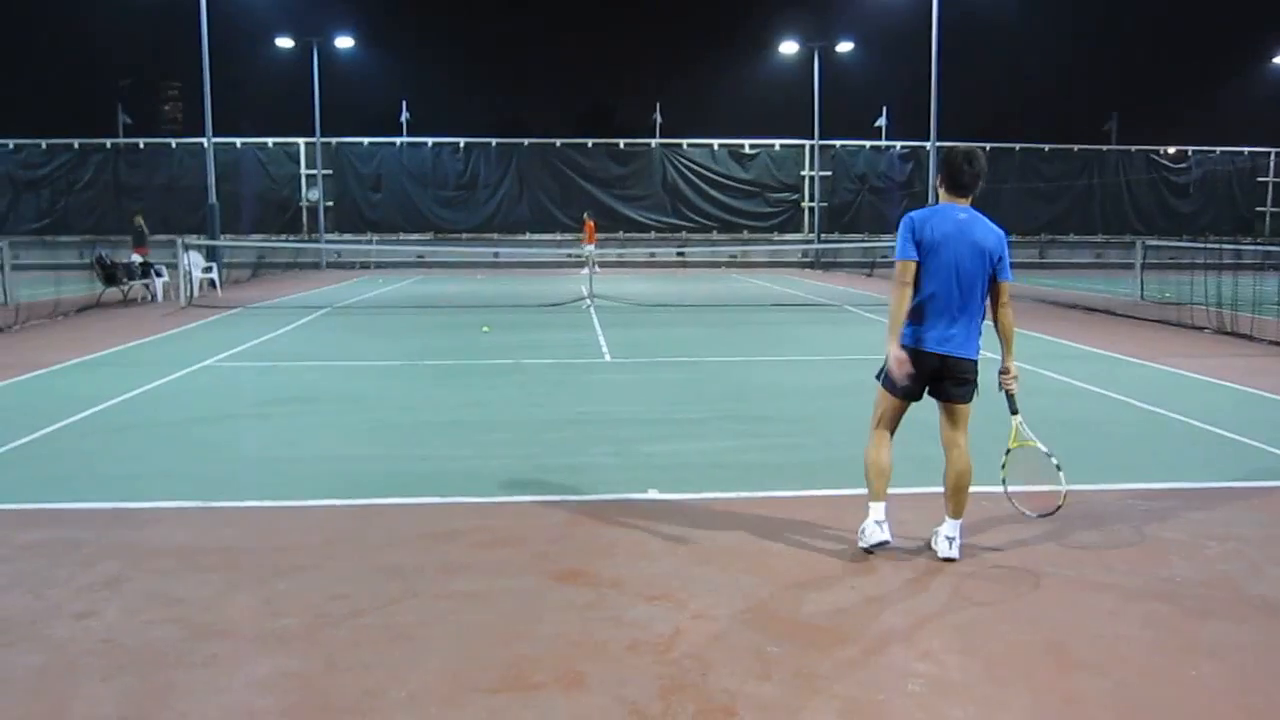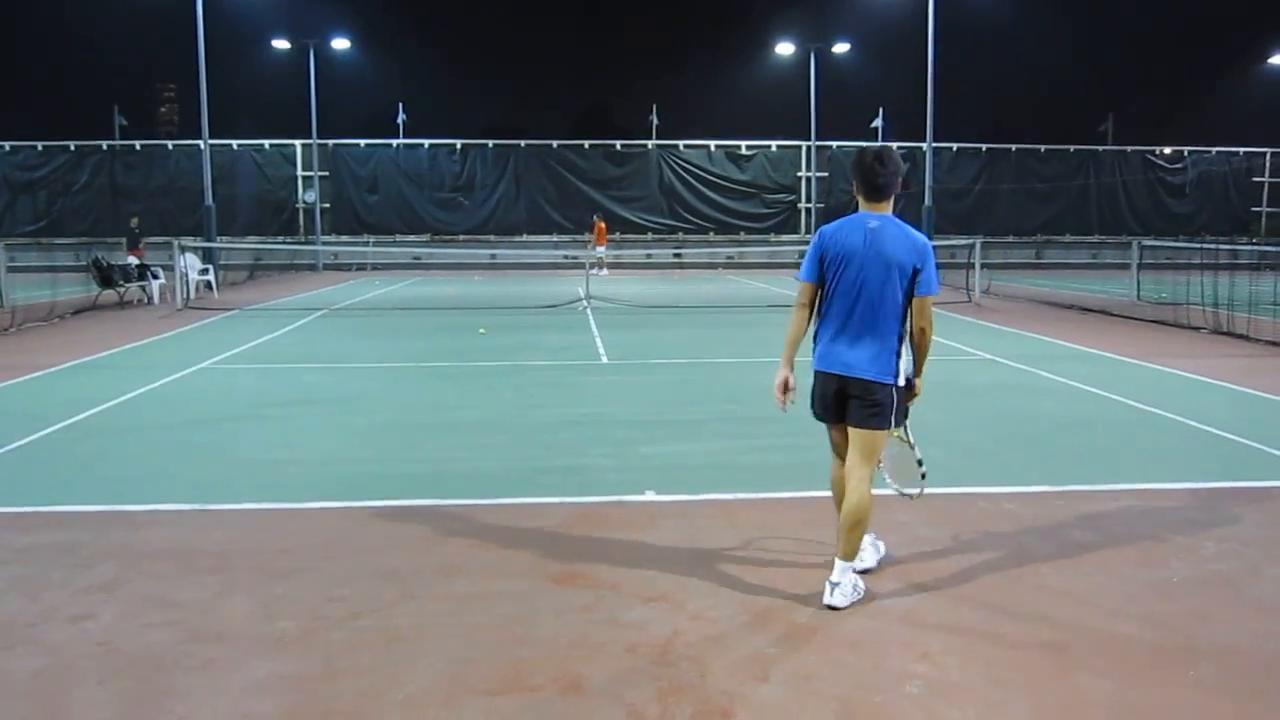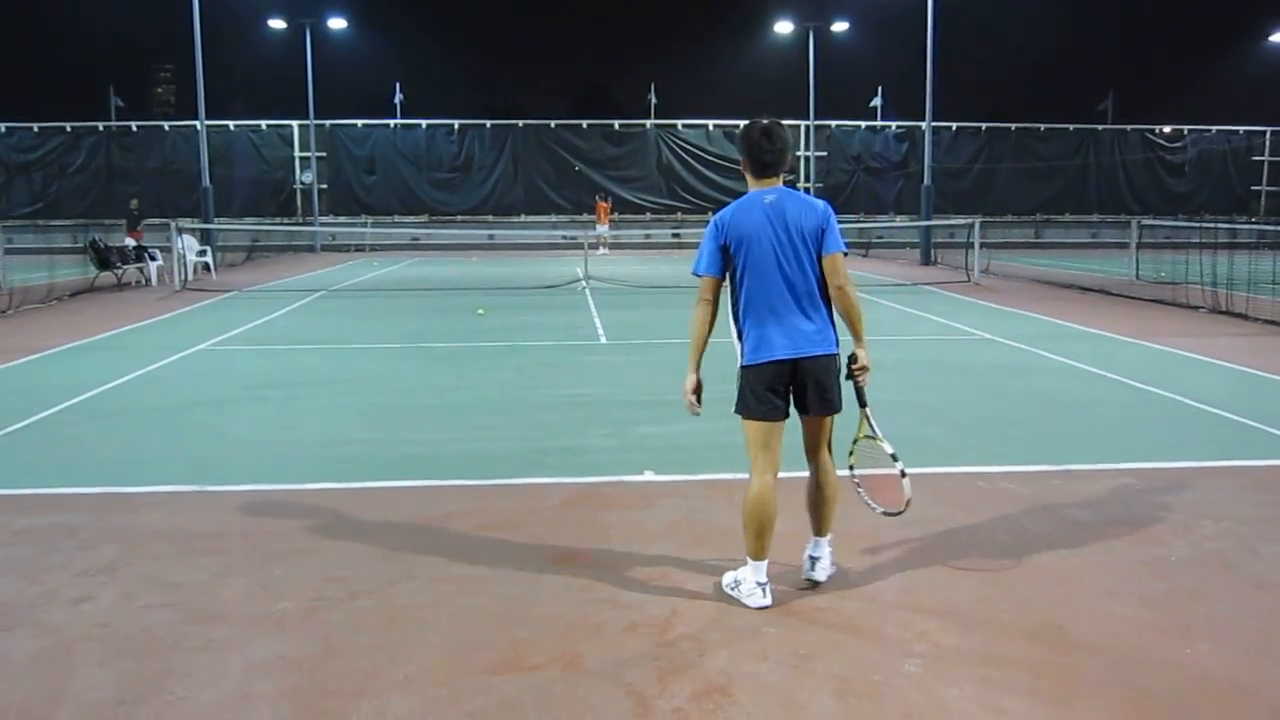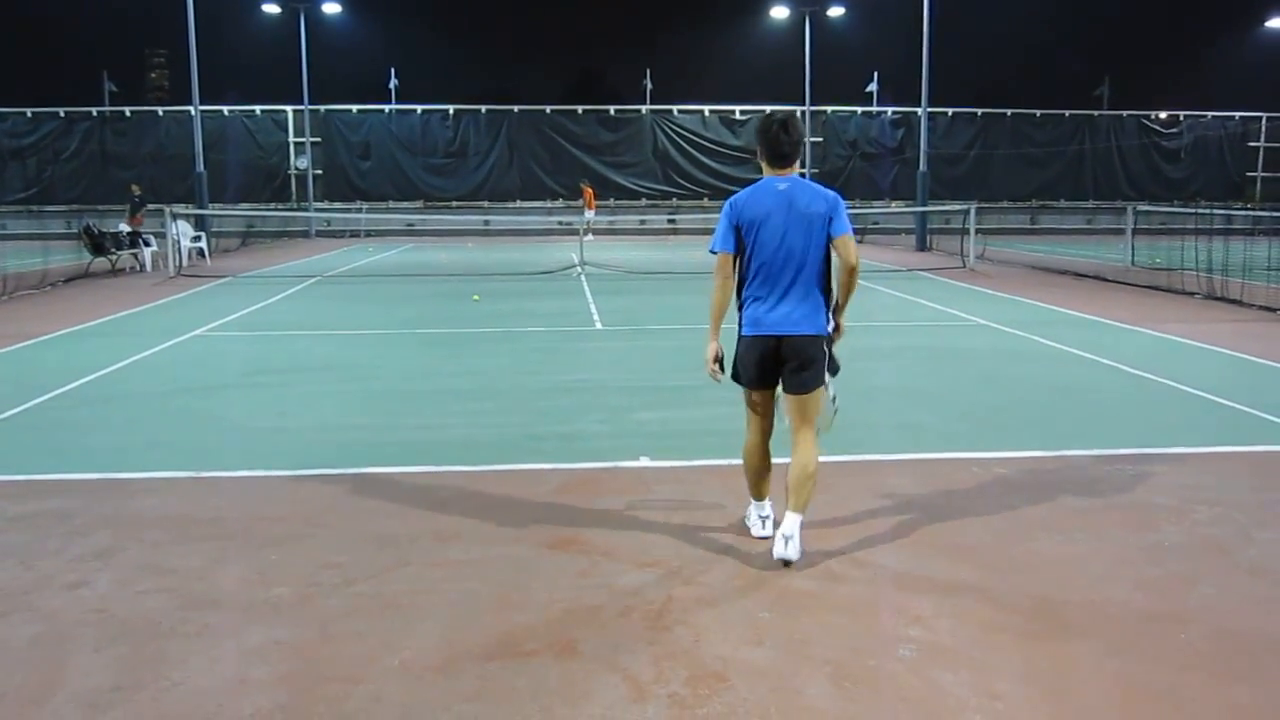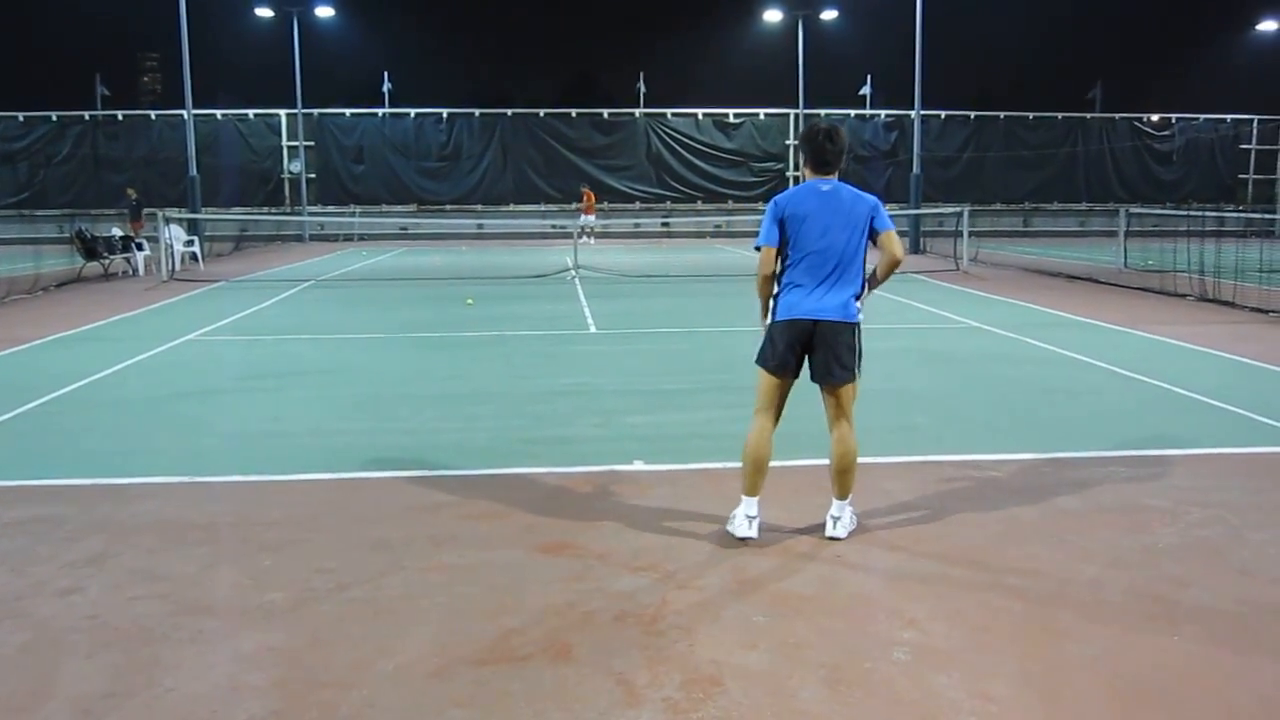
dt=1s
person 1, frame 1
left shoulder: (916, 222)
right shoulder: (994, 236)
left elbow: (903, 283)
right elbow: (1002, 305)
left wrist: (893, 342)
right wrist: (1008, 359)
left hip: (914, 347)
right hip: (963, 353)
left knee: (880, 432)
right knee: (956, 444)
left ankle: (877, 520)
right ankle: (950, 534)
person 1, frame 2
left shoulder: (828, 236)
right shoulder: (916, 245)
left elbow: (803, 306)
right elbow: (921, 324)
left wrist: (785, 365)
right wrist: (917, 374)
left hip: (829, 368)
right hip: (879, 374)
left knee: (842, 461)
right knee: (859, 476)
left ankle: (860, 545)
right ankle: (841, 579)
person 1, frame 3
left shoulder: (725, 223)
right shoulder: (817, 211)
left elbow: (707, 301)
right elbow: (840, 284)
left wrist: (693, 367)
right wrist: (860, 343)
left hip: (761, 359)
right hip: (818, 353)
left knee: (763, 470)
right knee: (821, 458)
left ankle: (755, 578)
right ankle: (819, 555)
person 1, frame 4
left shoulder: (739, 204)
right shoulder: (827, 201)
left elbow: (724, 276)
right elbow: (850, 262)
left wrist: (714, 337)
right wrist: (838, 313)
left hip: (756, 332)
right hip: (808, 332)
left knee: (758, 429)
right knee: (805, 436)
left ankle: (760, 512)
right ankle: (790, 530)
person 1, frame 5
left shoulder: (782, 204)
right shoulder: (867, 204)
left elbow: (766, 270)
right elbow: (894, 254)
left wrist: (765, 312)
right wrist: (867, 285)
left hip: (789, 319)
right hip: (840, 322)
left knee: (764, 418)
right knee: (841, 423)
left ankle: (747, 513)
right ankle: (840, 513)
